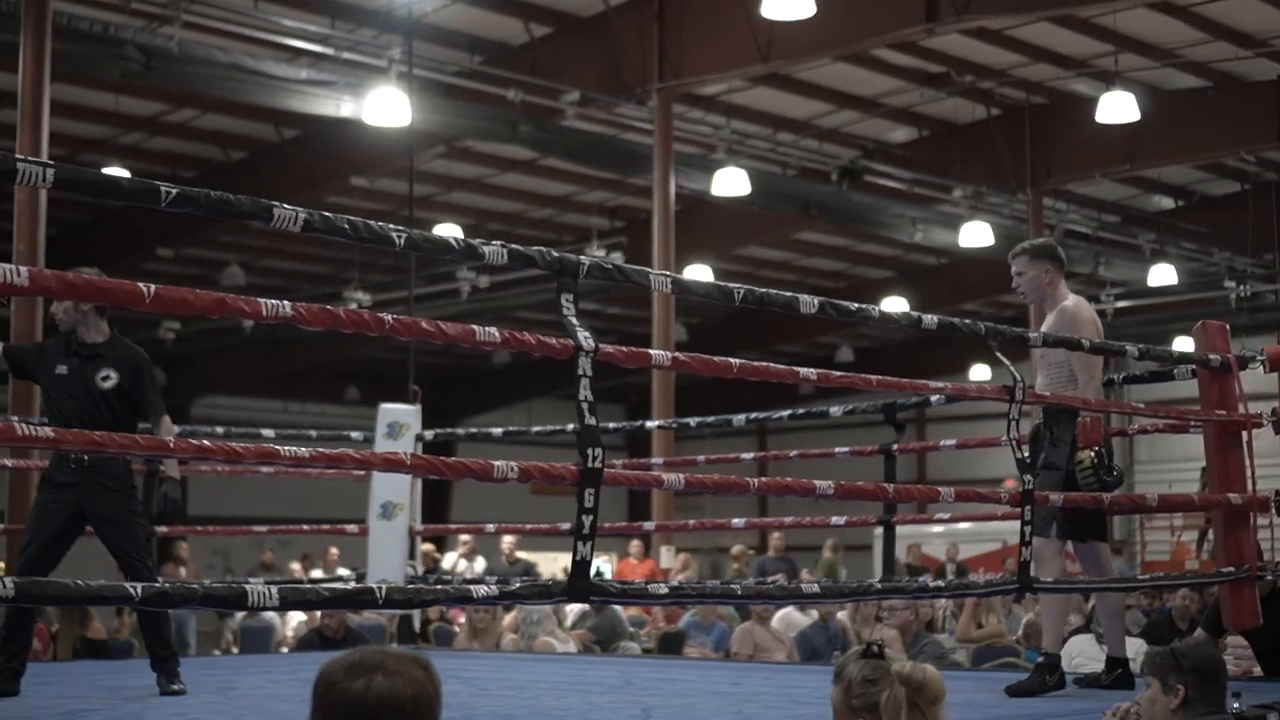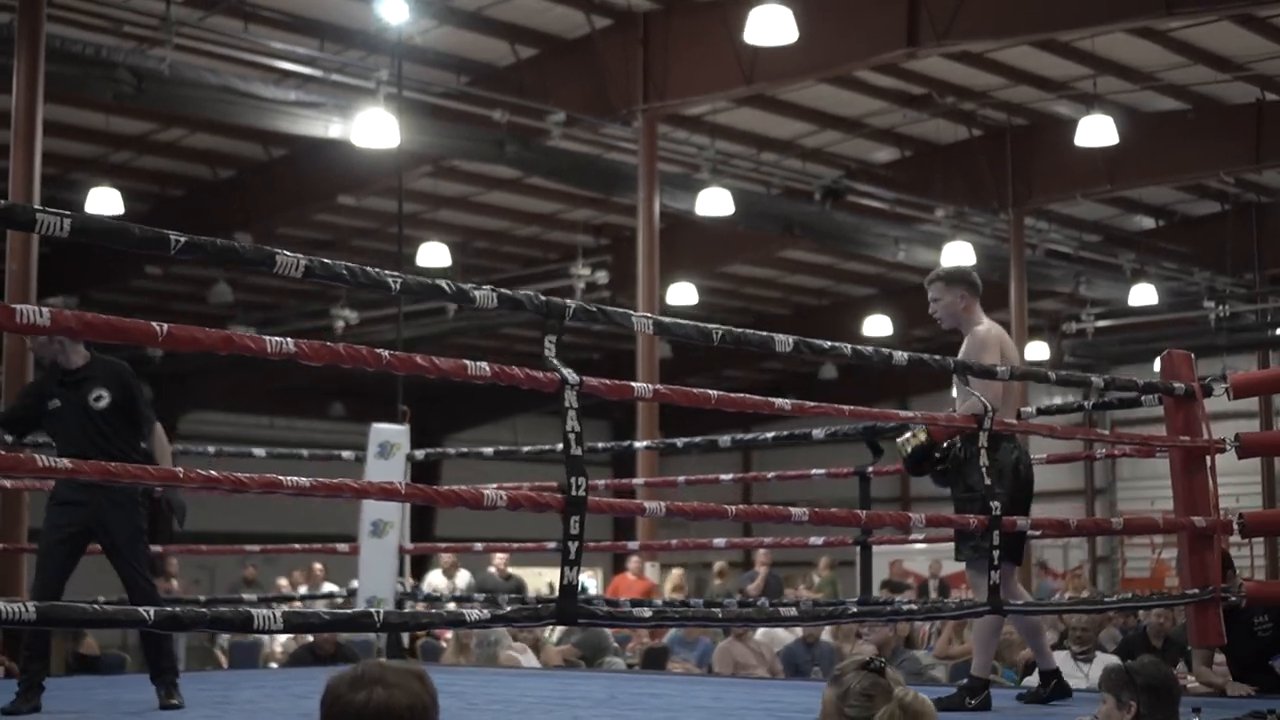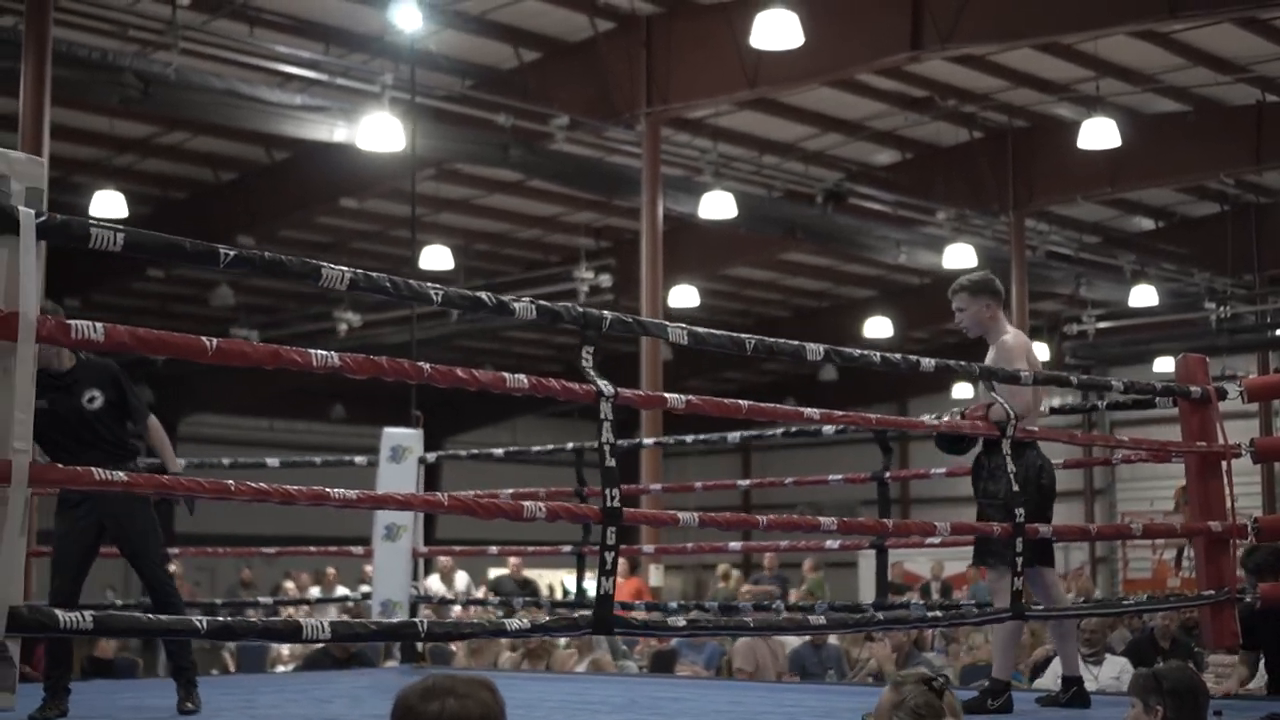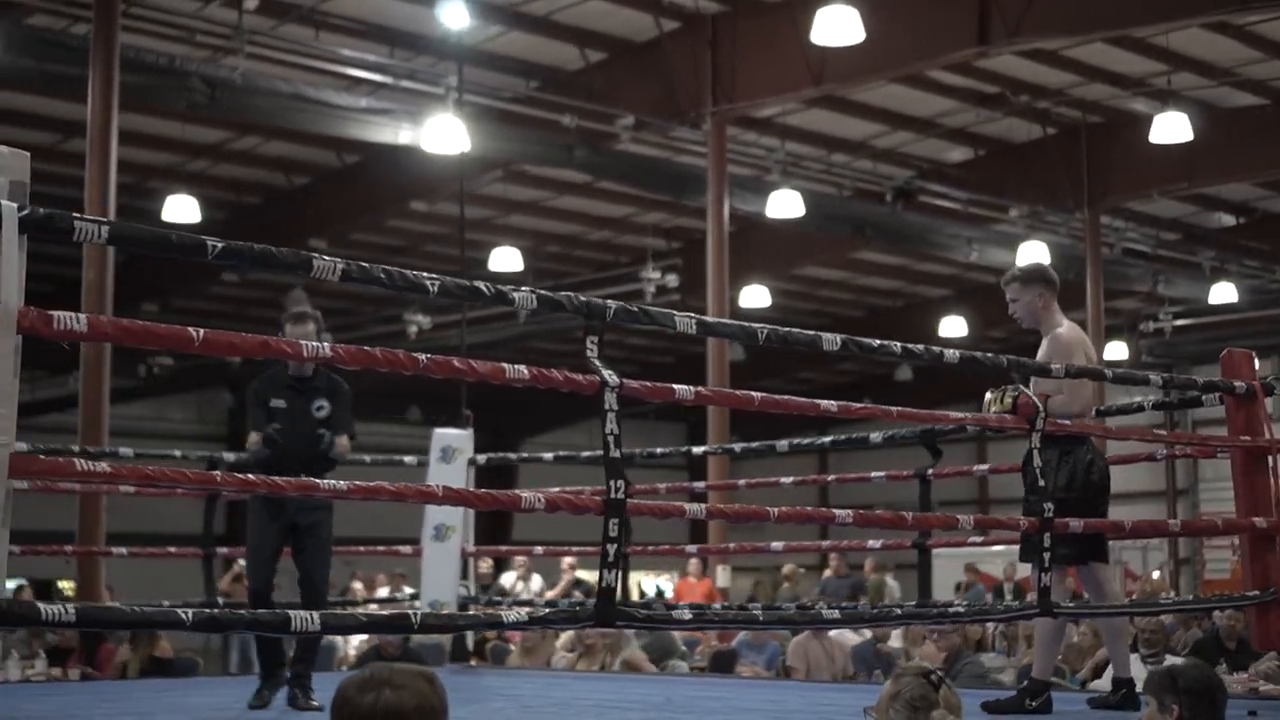
dt=1s
person 1, frame 1
left shoulder: (1072, 311)
right shoulder: (1057, 318)
left elbow: (1090, 385)
left wrist: (1087, 448)
right wrist: (1040, 440)
left hip: (1072, 439)
right hip: (1061, 439)
left knee: (1046, 547)
right knee: (1094, 556)
left ankle: (1050, 664)
right ankle: (1117, 665)
person 1, frame 2
left shoulder: (983, 336)
right shoulder: (984, 339)
left elbow: (985, 404)
left wrist: (929, 437)
right wrist: (949, 449)
left hip: (993, 461)
right hip: (991, 461)
left knee: (984, 574)
right knee: (1000, 577)
left ankle: (977, 687)
right ankle: (1050, 675)
person 1, frame 3
left shoulder: (1008, 345)
right shoulder: (1006, 347)
left elbow: (1021, 405)
left wrist: (971, 417)
right wrist: (976, 418)
left hip: (1013, 467)
right hip: (1014, 467)
left knee: (1003, 578)
right knee: (1041, 577)
left ankle: (998, 690)
right ankle: (1073, 683)
person 1, frame 4
left shoulder: (1063, 338)
right shoulder: (1063, 339)
left elbow: (1077, 404)
left wrist: (1018, 404)
right wrist: (1017, 401)
left hip: (1063, 462)
right hip: (1075, 461)
left knee: (1049, 576)
right knee: (1096, 576)
left ankle: (1037, 690)
right ankle: (1123, 685)
person 2, frame 1
left shoulder: (129, 358)
right shoulder: (50, 355)
left elbow: (160, 420)
left wrist: (171, 474)
left hip: (109, 479)
right hip: (61, 476)
left knee: (141, 574)
left ankle: (167, 669)
person 2, frame 2
left shoulder: (115, 373)
right shoulder: (42, 388)
left elbow: (152, 428)
left hip: (118, 495)
right hip: (69, 497)
left knee: (143, 590)
right knee: (44, 594)
left ankle: (167, 683)
person 2, frame 3
left shoulder: (104, 374)
right shoulder: (29, 391)
left elbow: (147, 422)
left wrist: (175, 472)
left hip: (126, 491)
right hip: (76, 500)
left knee: (161, 586)
right knee: (62, 597)
left ankle: (186, 682)
person 2, frame 4
left shoulder: (336, 390)
right shoulder: (264, 386)
left elbow: (344, 447)
right elbow: (252, 445)
left wrist: (328, 442)
right wrist: (263, 443)
left hip: (314, 498)
right hip: (270, 496)
left knee: (315, 592)
right knee: (259, 587)
left ankle: (300, 683)
right ankle: (271, 675)
